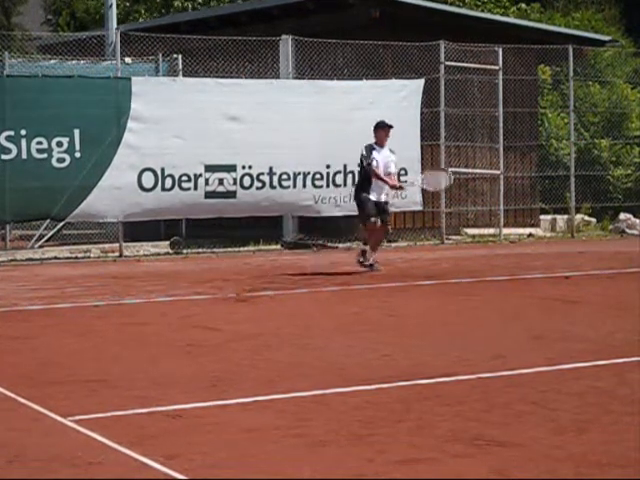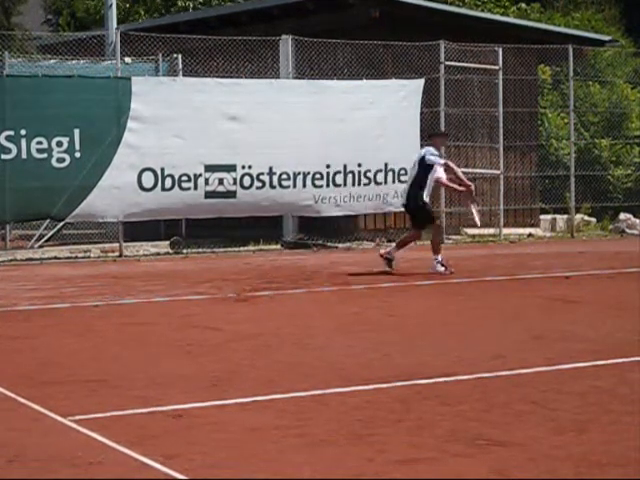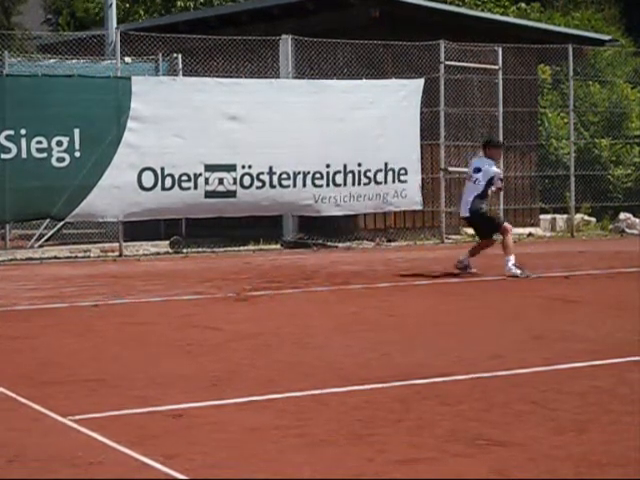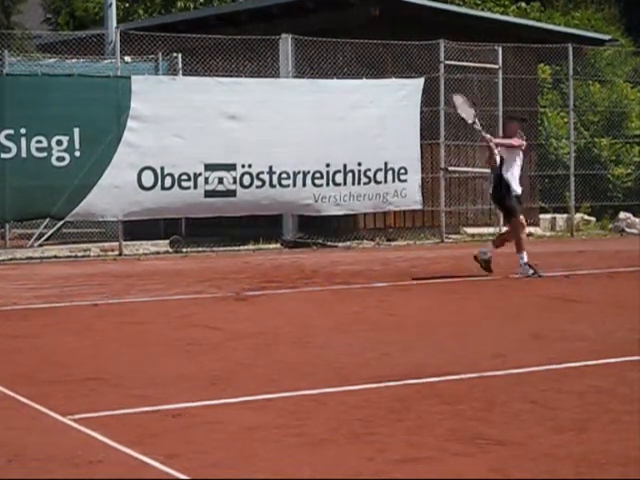
dt=0.4s
person 1, frame 1
left shoulder: (390, 154)
right shoulder: (369, 149)
left elbow: (390, 174)
right elbow: (372, 169)
left wrist: (396, 183)
right wrist: (387, 182)
left hip: (381, 197)
right hip: (365, 194)
left knee: (384, 228)
right knee: (374, 223)
left ankle: (369, 258)
right ankle: (364, 251)
person 1, frame 2
left shoulder: (437, 162)
right shoulder: (429, 152)
left elbow: (441, 180)
right elbow: (450, 167)
left wrist: (461, 189)
right wrist: (467, 183)
left hip: (414, 199)
right hip: (415, 198)
left knee: (416, 233)
right knee: (437, 227)
left ankle: (389, 253)
right ankle: (437, 263)
person 1, frame 3
left shoulder: (475, 161)
right shoulder: (495, 171)
right elbow: (498, 188)
right wrist: (491, 190)
left hip: (466, 210)
right hip: (476, 210)
left knee: (488, 240)
right knee: (507, 230)
left ankle: (463, 262)
right ankle: (510, 267)
person 1, frame 4
left shoulder: (519, 139)
right shoulder: (497, 145)
left elbow: (517, 144)
right elbow: (494, 168)
left wrist: (495, 140)
right wrist: (491, 149)
left hip: (515, 191)
right hip: (503, 191)
left knee: (514, 230)
right knee: (520, 223)
left ankle: (484, 254)
right ankle: (524, 265)
